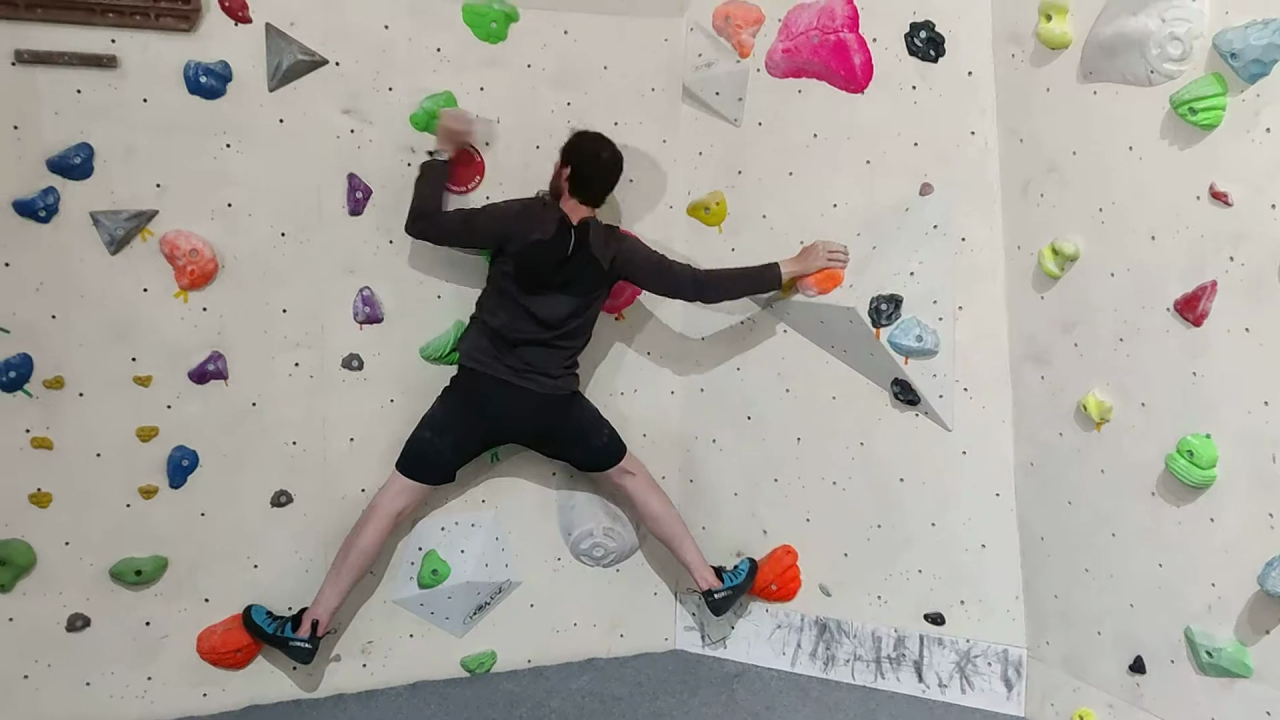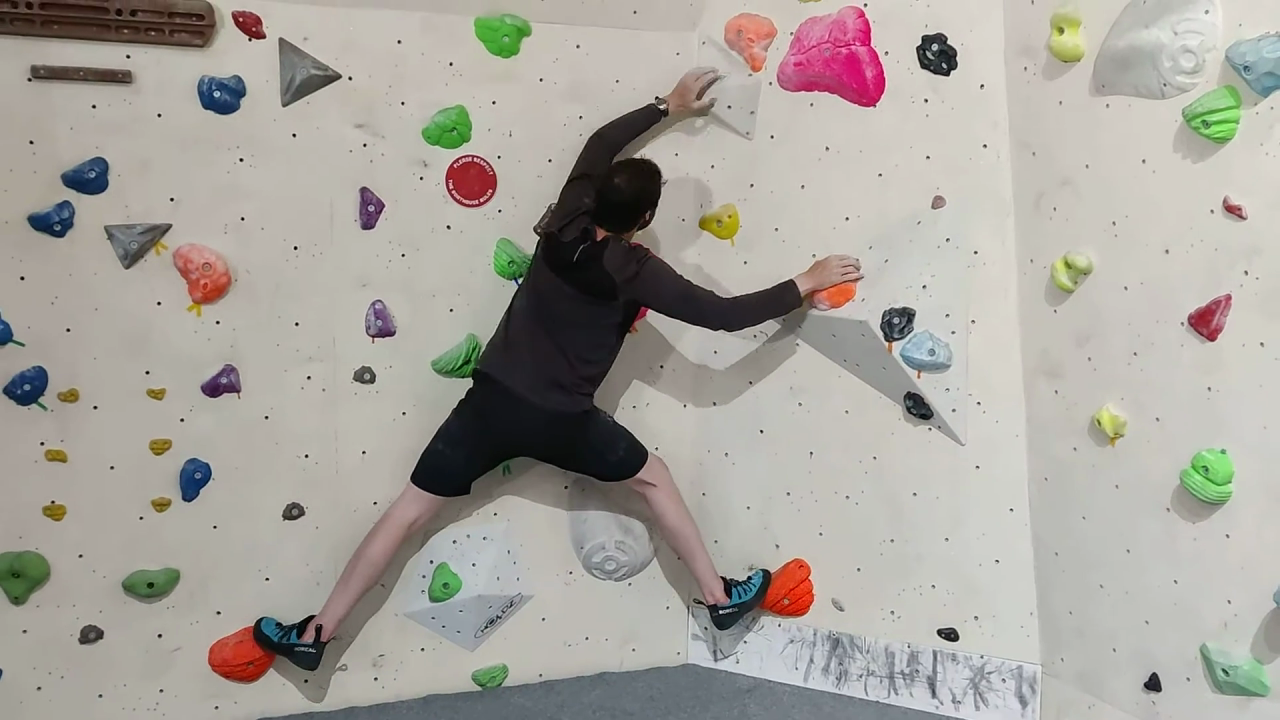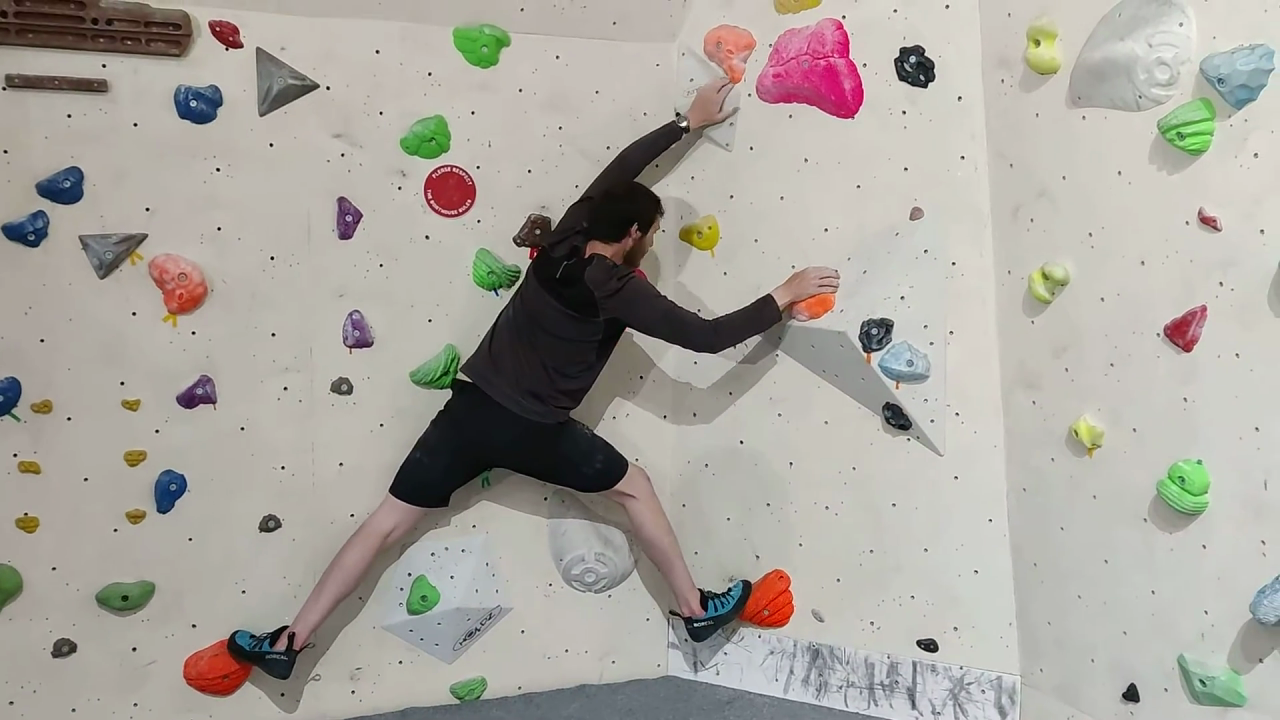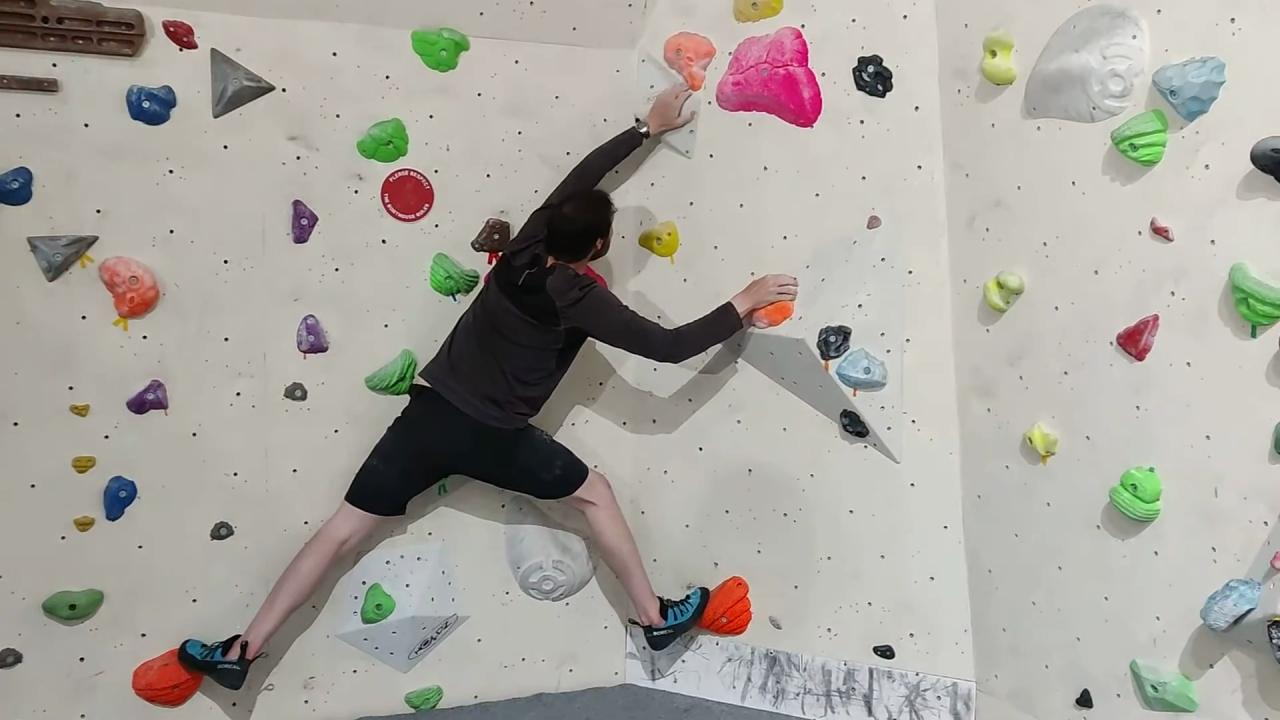
dt=0.7s
person 1, frame 1
left shoulder: (521, 218)
right shoulder: (612, 249)
left elbow: (424, 226)
right elbow: (699, 286)
left wrist: (442, 151)
right wrist: (791, 268)
left hip: (478, 392)
right hip: (550, 404)
left knee: (394, 500)
right knee: (630, 475)
left ankle: (310, 627)
right ankle: (711, 585)
person 1, frame 2
left shoulder: (567, 222)
right shoulder: (636, 272)
left elbow: (600, 145)
right elbow: (725, 314)
left wrist: (666, 107)
right wrist: (806, 283)
left hip: (492, 401)
right hip: (561, 421)
left knee: (407, 510)
right knee: (653, 478)
left ankle: (316, 632)
right ankle: (718, 598)
person 1, frame 3
left shoulder: (566, 237)
right shoulder: (619, 289)
left elbow: (621, 167)
right elbow: (708, 337)
left wrist: (686, 123)
right wrist: (784, 297)
left hip: (470, 410)
right hip: (534, 432)
left knee: (385, 523)
right knee: (634, 487)
left ankle: (288, 642)
right ankle: (694, 609)
person 1, frame 4
left shoulder: (528, 243)
right shoulder: (580, 300)
left elbow: (581, 174)
right elbow: (670, 345)
left wrist: (647, 128)
right wrist: (744, 303)
left hip: (427, 415)
right hip: (489, 436)
left knee: (341, 532)
right knee: (594, 493)
left ankle: (241, 652)
right ankle: (653, 618)
